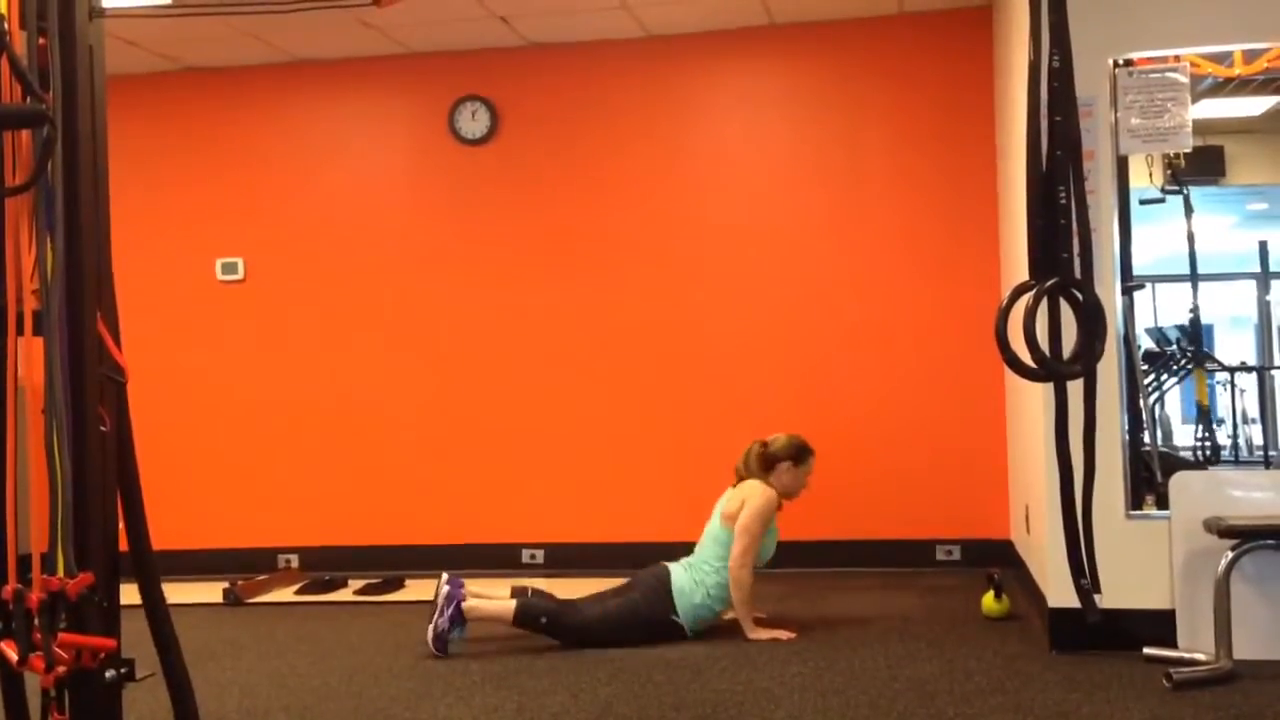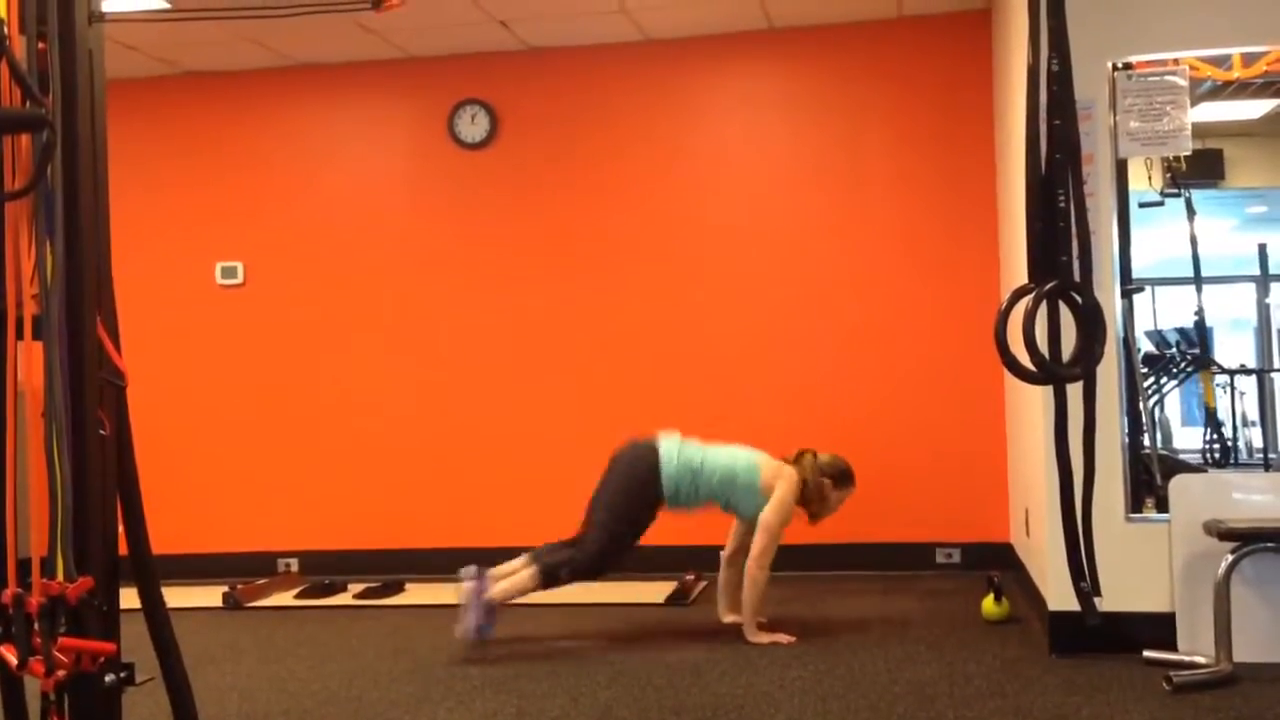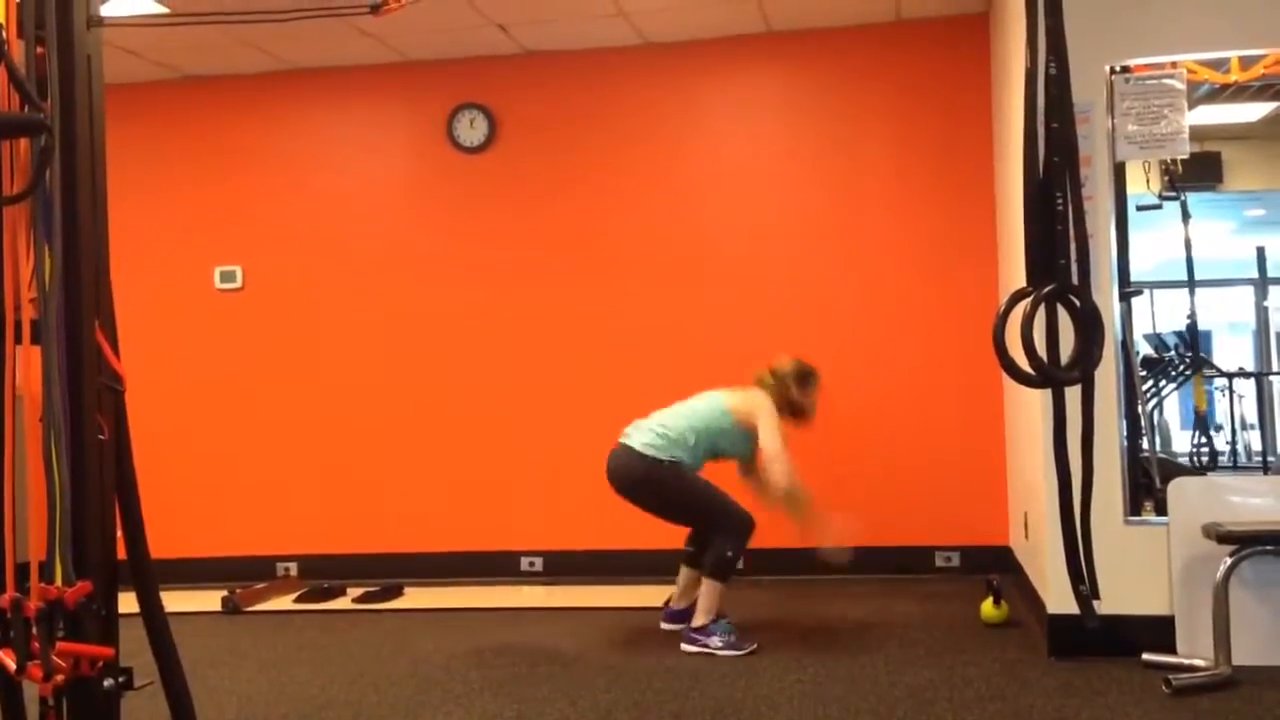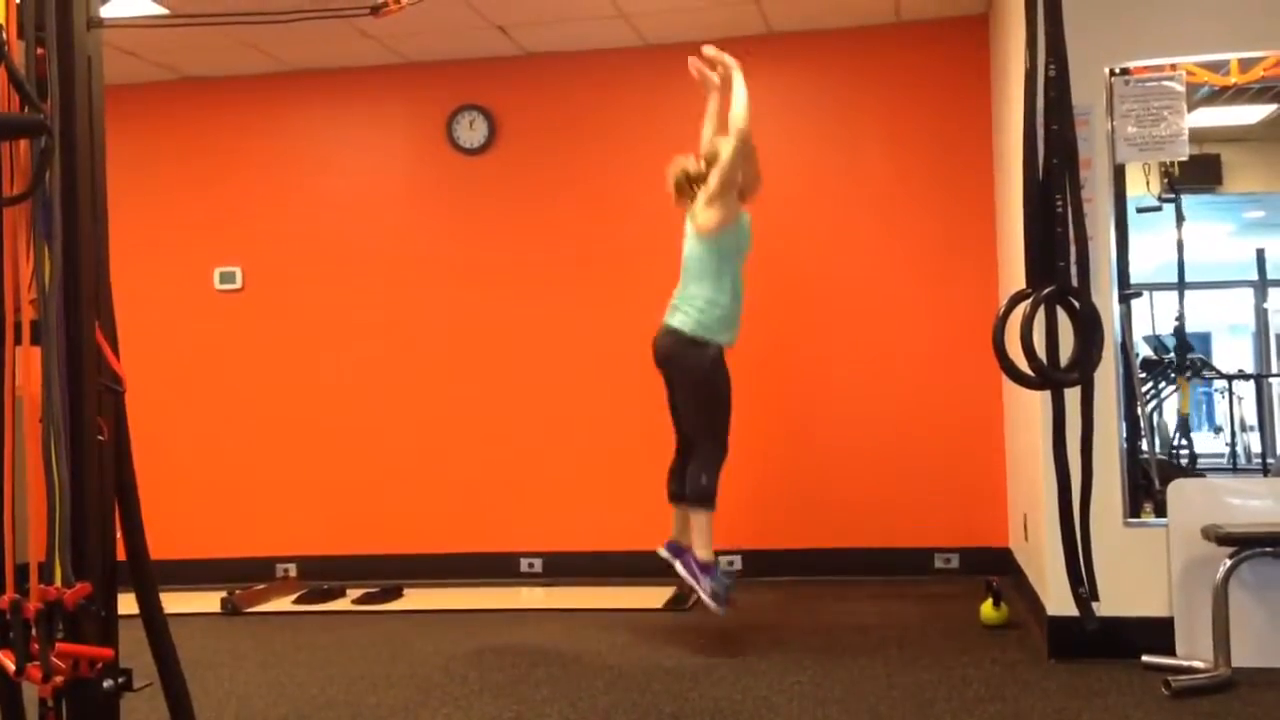
dt=0.4s
person 1, frame 1
left shoulder: (745, 490)
right shoulder: (764, 496)
right elbow: (739, 565)
left wrist: (729, 607)
right wrist: (751, 626)
left hip: (665, 585)
right hip: (669, 606)
left knee: (568, 612)
right knee: (570, 623)
left ankle: (462, 592)
right ankle: (463, 608)
person 1, frame 2
left shoulder: (771, 480)
right shoulder: (788, 486)
left elbow: (733, 554)
right elbow: (758, 562)
left wrist: (729, 610)
right wrist: (751, 629)
left hip: (648, 460)
right hip: (652, 469)
left knee: (586, 546)
right knee: (593, 555)
left ankle: (487, 579)
right ankle: (487, 595)
person 1, frame 3
left shoulder: (751, 406)
right shoulder: (763, 408)
left elbow: (756, 475)
right elbow: (782, 482)
left wrist: (803, 506)
left hip: (633, 459)
right hip: (639, 467)
left knee: (713, 516)
right knee: (733, 525)
left ankle: (679, 607)
right ankle: (702, 629)
person 1, frame 4
left shoulder: (706, 204)
right shoulder: (717, 202)
left elbow: (716, 145)
right elbow: (739, 133)
left wrist: (716, 91)
right wrist: (734, 78)
left hip: (680, 338)
right hip: (696, 342)
left knee: (693, 446)
right knee: (709, 449)
left ankle: (681, 542)
right ankle: (699, 555)
